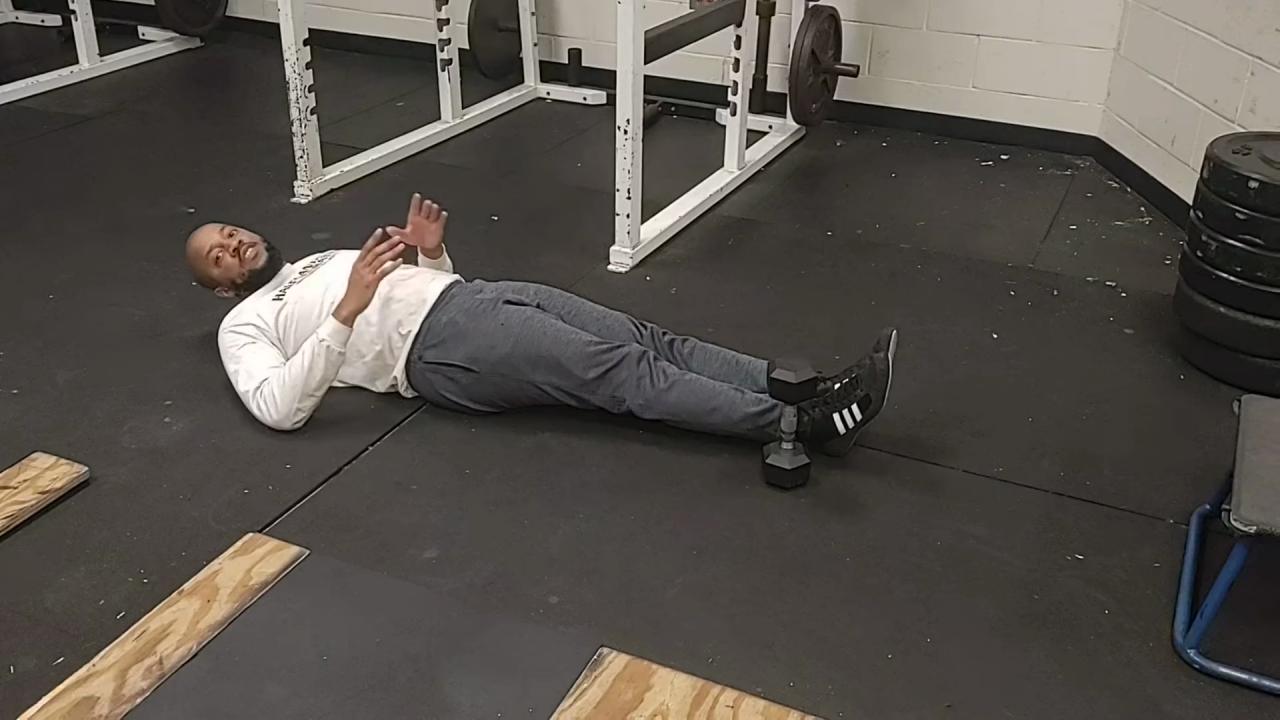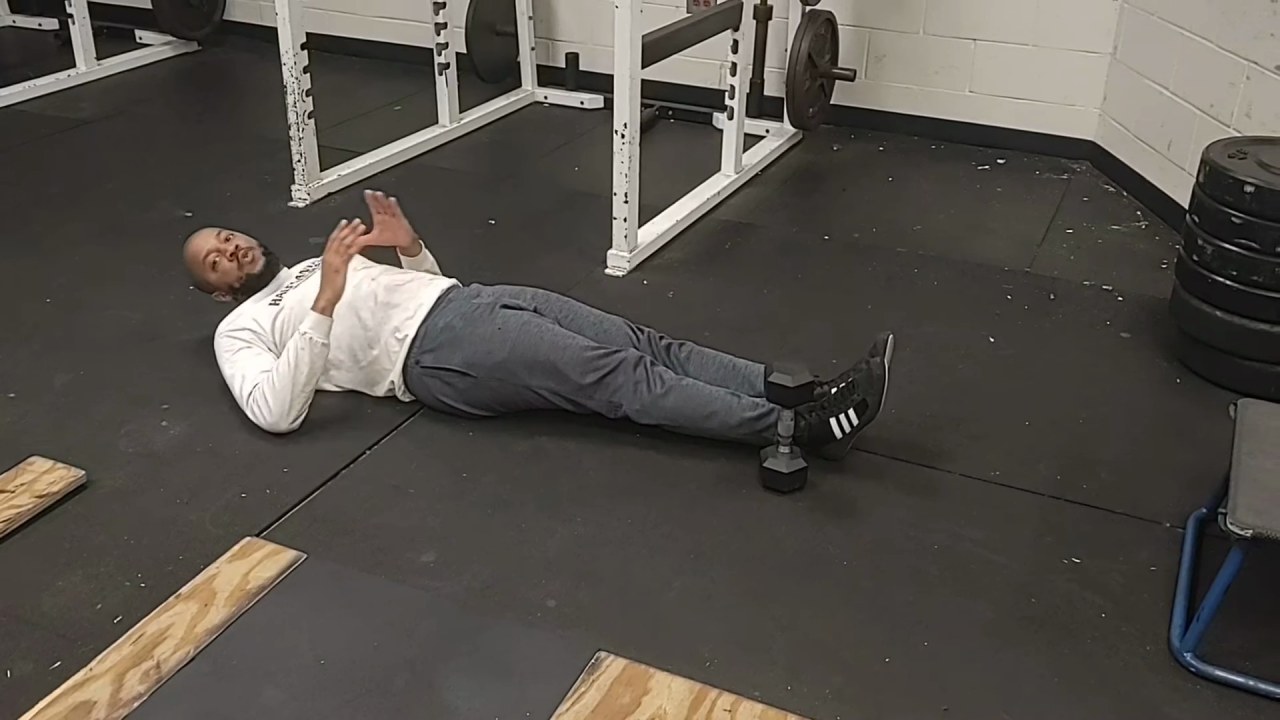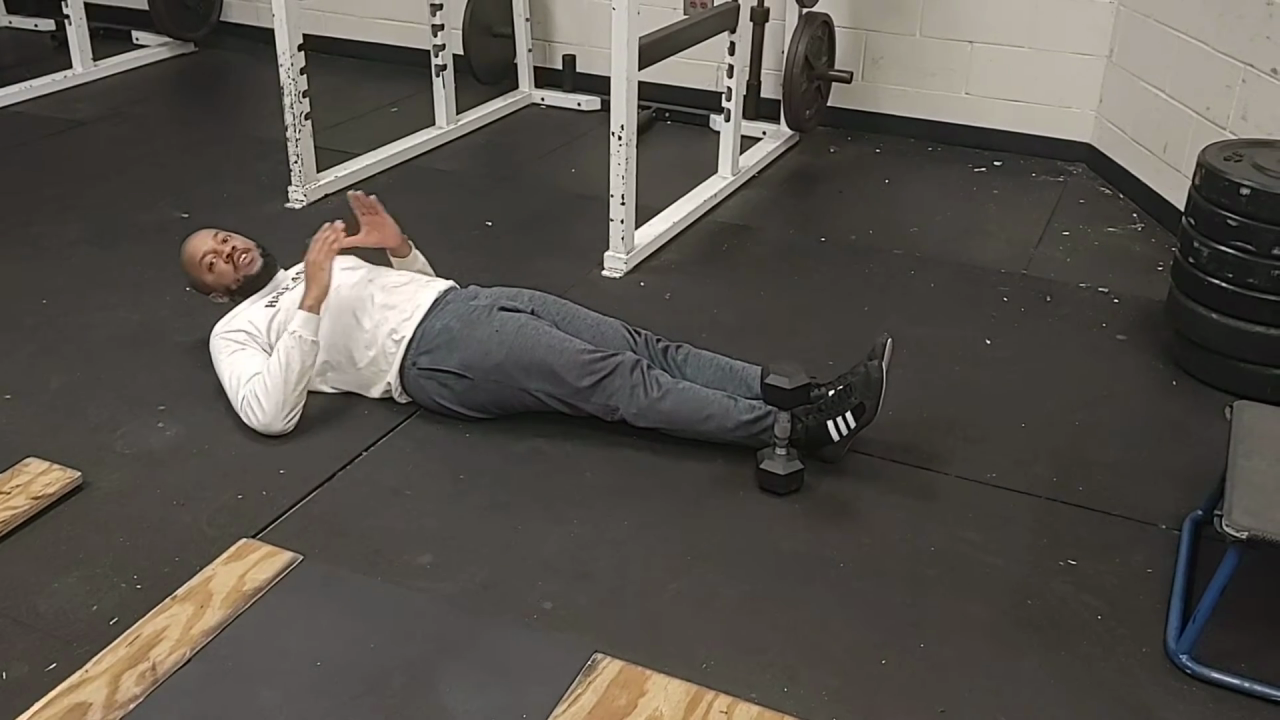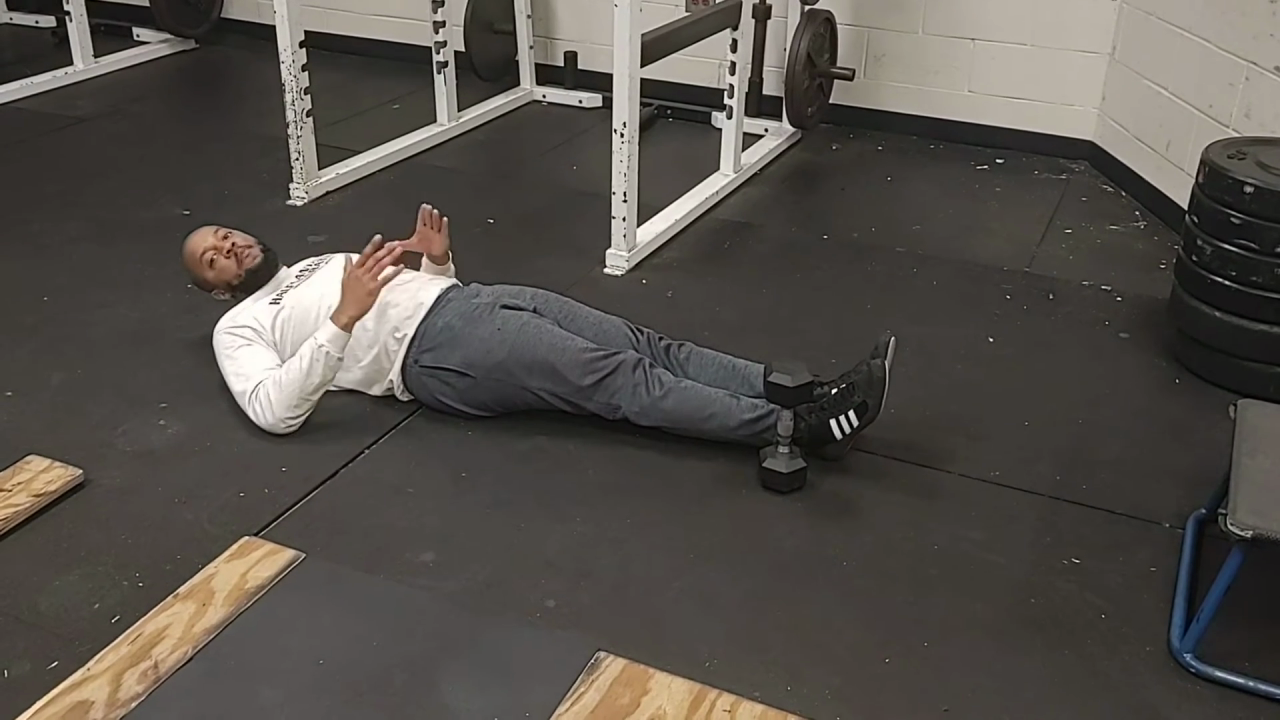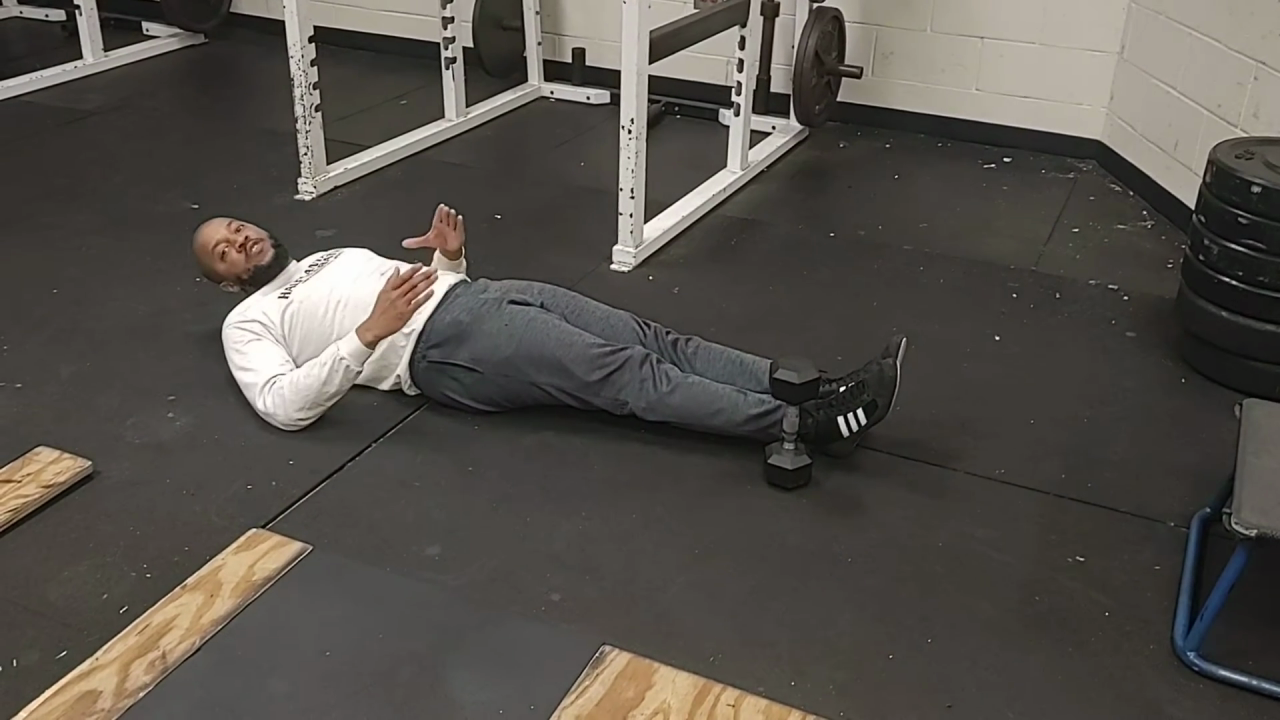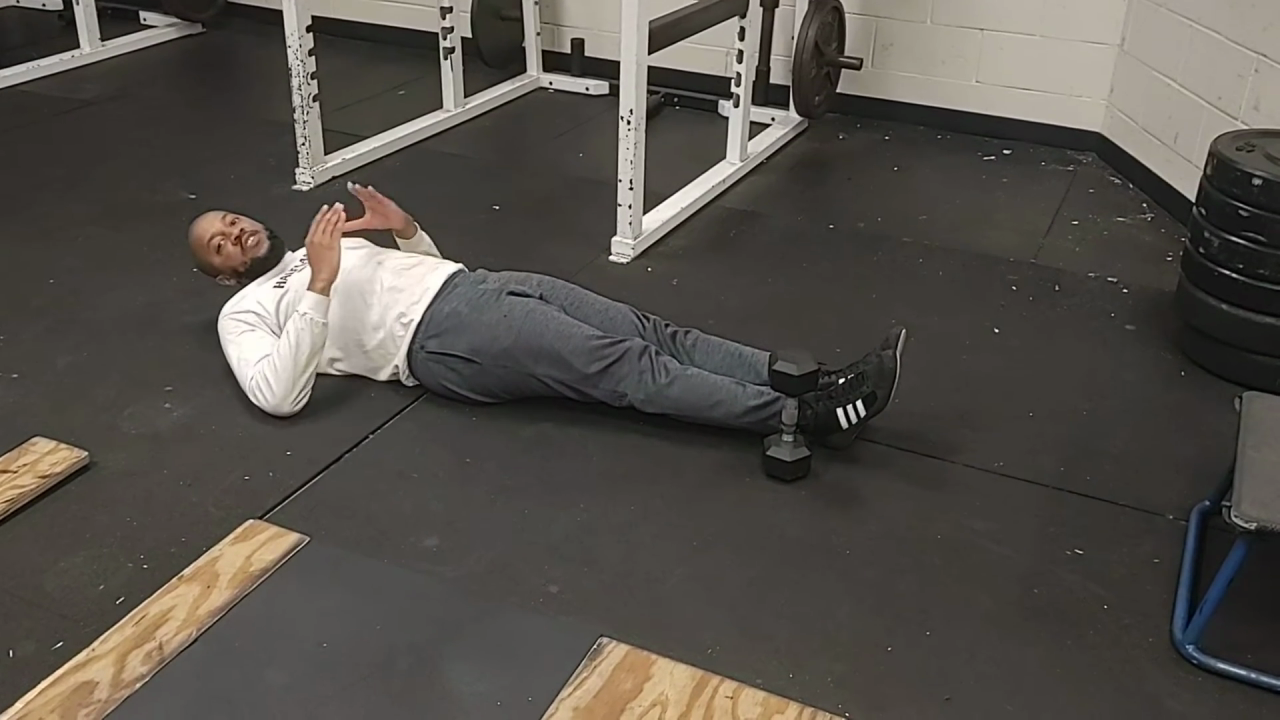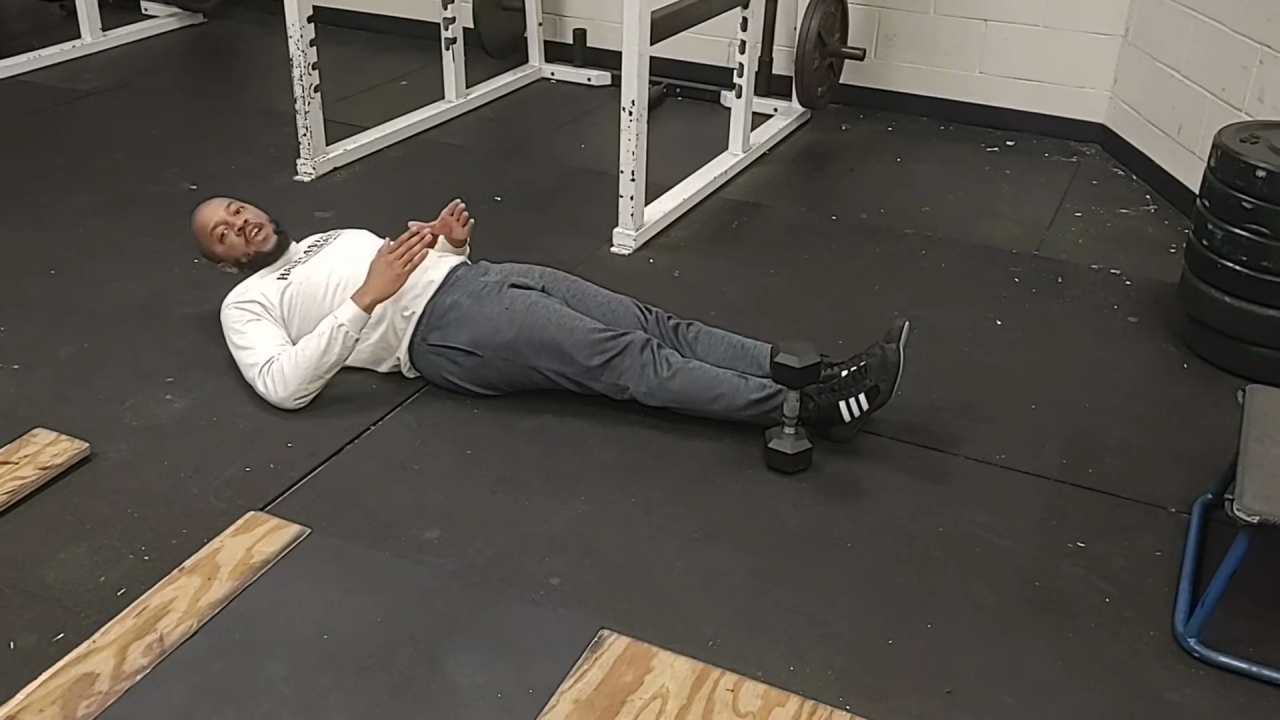
dt=0.7s
person 1, frame 1
left shoulder: (322, 262)
right shoulder: (244, 324)
right elbow: (280, 408)
left wrist: (430, 249)
right wrist: (349, 309)
left hip: (470, 295)
right hip: (439, 350)
left knee: (645, 339)
right knee: (620, 372)
left ankle: (807, 388)
right ankle: (798, 421)
person 1, frame 2
left shoulder: (317, 265)
right shoulder: (241, 329)
right elbow: (277, 411)
left wrist: (410, 245)
right wrist: (326, 301)
left hip: (467, 300)
right hip: (436, 354)
left knee: (641, 344)
right knee: (616, 377)
left ankle: (803, 392)
right ankle: (795, 426)
person 1, frame 3
left shoulder: (320, 263)
right shoulder: (237, 331)
right elbow: (271, 414)
left wrist: (396, 243)
right wrist: (310, 302)
left hip: (467, 303)
right hip: (433, 355)
left knee: (637, 347)
right knee: (613, 382)
left ankle: (800, 393)
right ankle: (794, 429)
person 1, frame 4
left shoulder: (321, 265)
right shoulder: (240, 327)
right elbow: (276, 410)
left wrist: (435, 255)
right wrist: (347, 316)
left hip: (466, 300)
right hip: (435, 354)
left knee: (643, 346)
right knee: (615, 379)
left ankle: (804, 392)
right ankle: (795, 427)
person 1, frame 5
left shoulder: (332, 257)
right shoulder: (249, 321)
right elbow: (286, 406)
left wrist: (449, 251)
right wrist: (371, 331)
left hip: (476, 293)
right hip: (442, 348)
left knee: (649, 340)
right knee: (624, 374)
left ankle: (811, 387)
right ankle: (801, 423)
person 1, frame 6
left shoulder: (323, 247)
right shoulder: (245, 312)
right elbow: (279, 395)
left wrist: (404, 227)
right wrist: (320, 284)
left hip: (473, 286)
right hip: (441, 340)
left knee: (646, 333)
right knee: (620, 367)
left ankle: (810, 379)
right ankle: (800, 415)
person 1, frame 7
left shoulder: (332, 238)
right shoulder: (247, 303)
right elbow: (285, 385)
left wrist: (450, 240)
right wrist: (365, 298)
left hip: (473, 276)
right hip: (441, 330)
left knee: (649, 324)
right knee: (622, 358)
left ankle: (813, 372)
right ankle: (805, 408)
